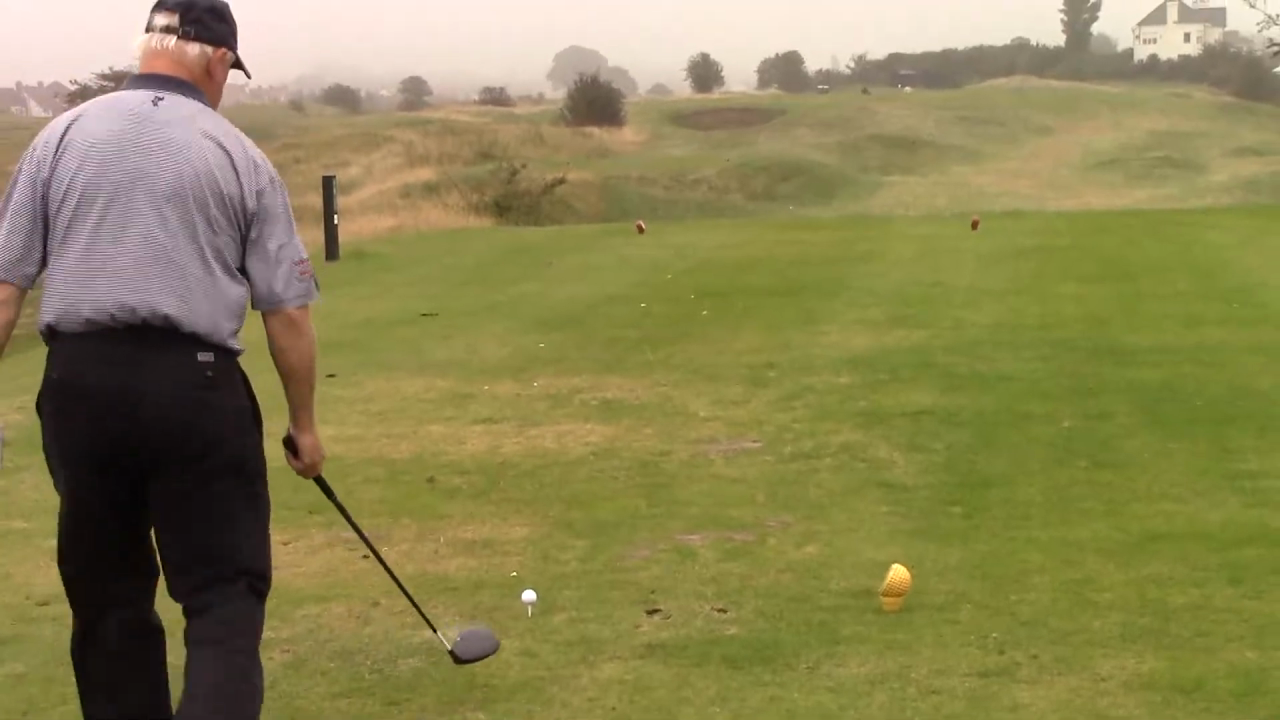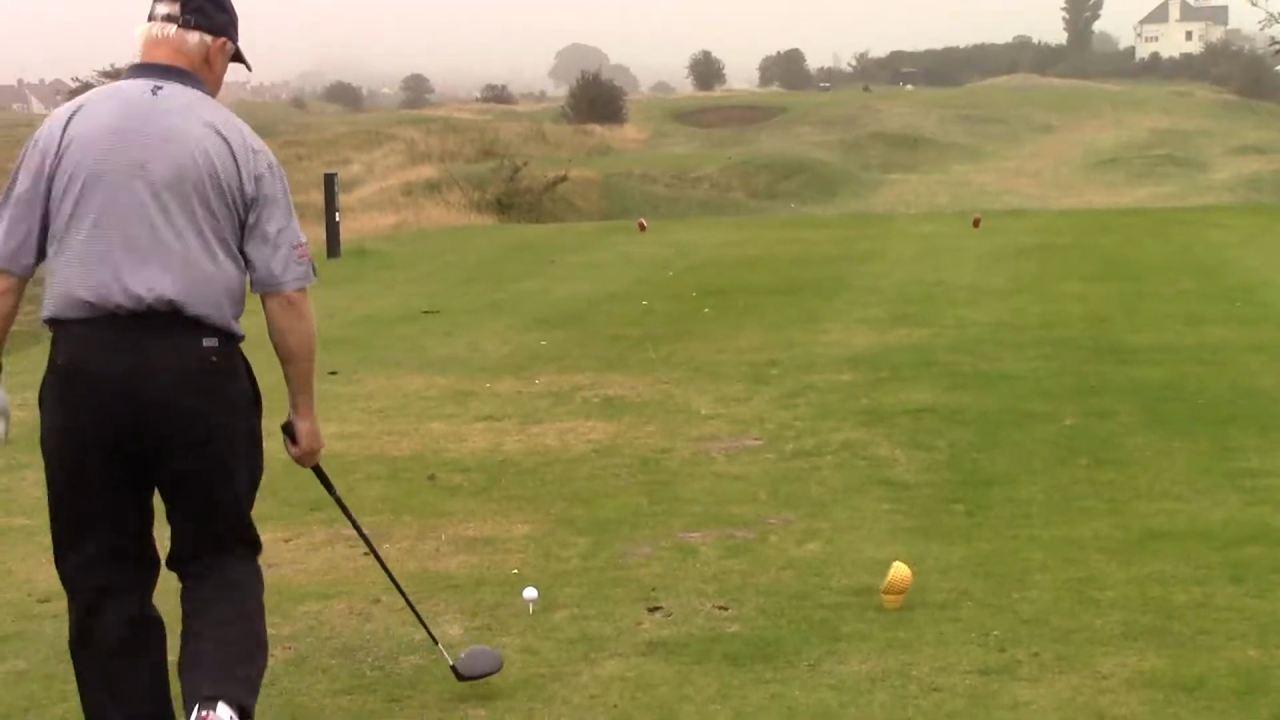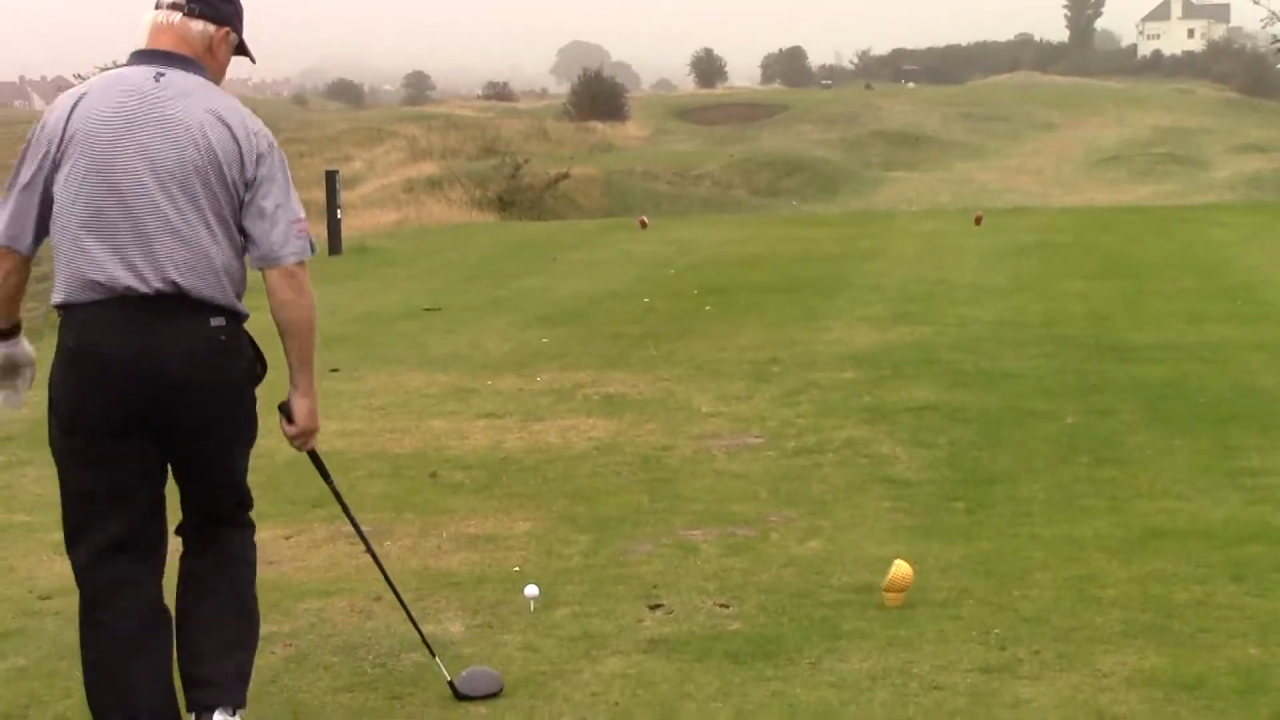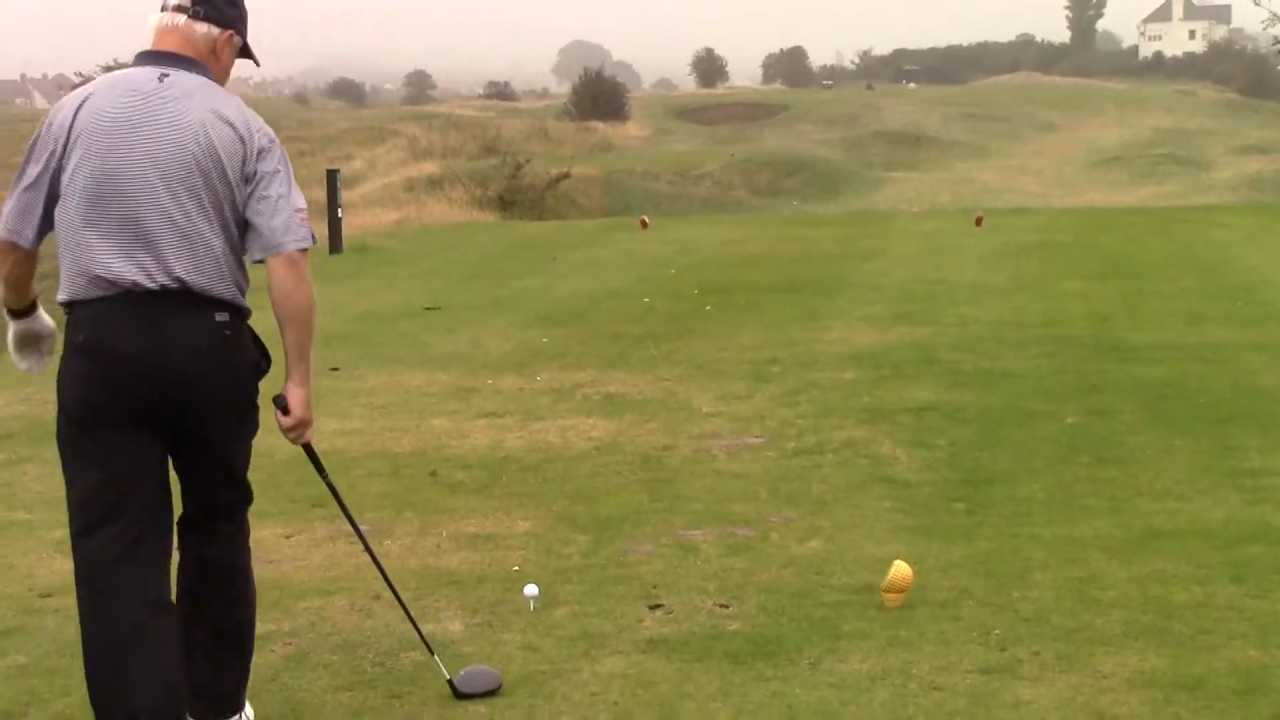
dt=0.1s
person 1, frame 1
left shoulder: (63, 134)
right shoulder: (242, 158)
right elbow: (286, 311)
right wrist: (304, 423)
left hip: (81, 386)
right hip: (195, 391)
left knee: (108, 594)
right knee: (223, 593)
person 1, frame 2
left shoulder: (66, 125)
right shoulder: (240, 144)
right elbow: (286, 291)
right wrist: (303, 406)
left hip: (87, 370)
right hip: (199, 370)
left knee: (105, 578)
right knee: (222, 559)
person 1, frame 3
left shoulder: (71, 110)
right shoulder: (241, 128)
right elbow: (286, 268)
right wrist: (303, 388)
left hip: (95, 352)
right hip: (205, 353)
left knee: (114, 562)
right knee: (219, 533)
person 1, frame 4
left shoulder: (79, 109)
right shoulder: (244, 129)
right elbow: (287, 255)
right wrist: (298, 378)
left hip: (102, 346)
right hip: (208, 345)
left knee: (118, 552)
right knee: (216, 528)
